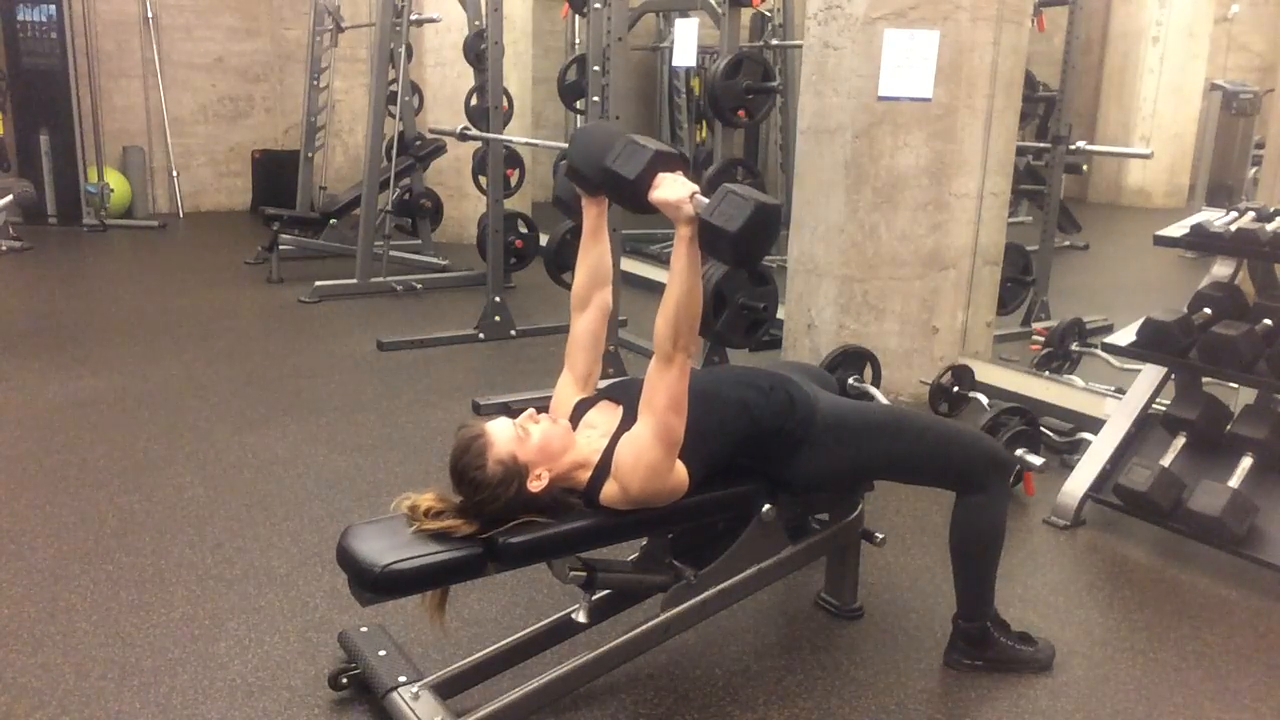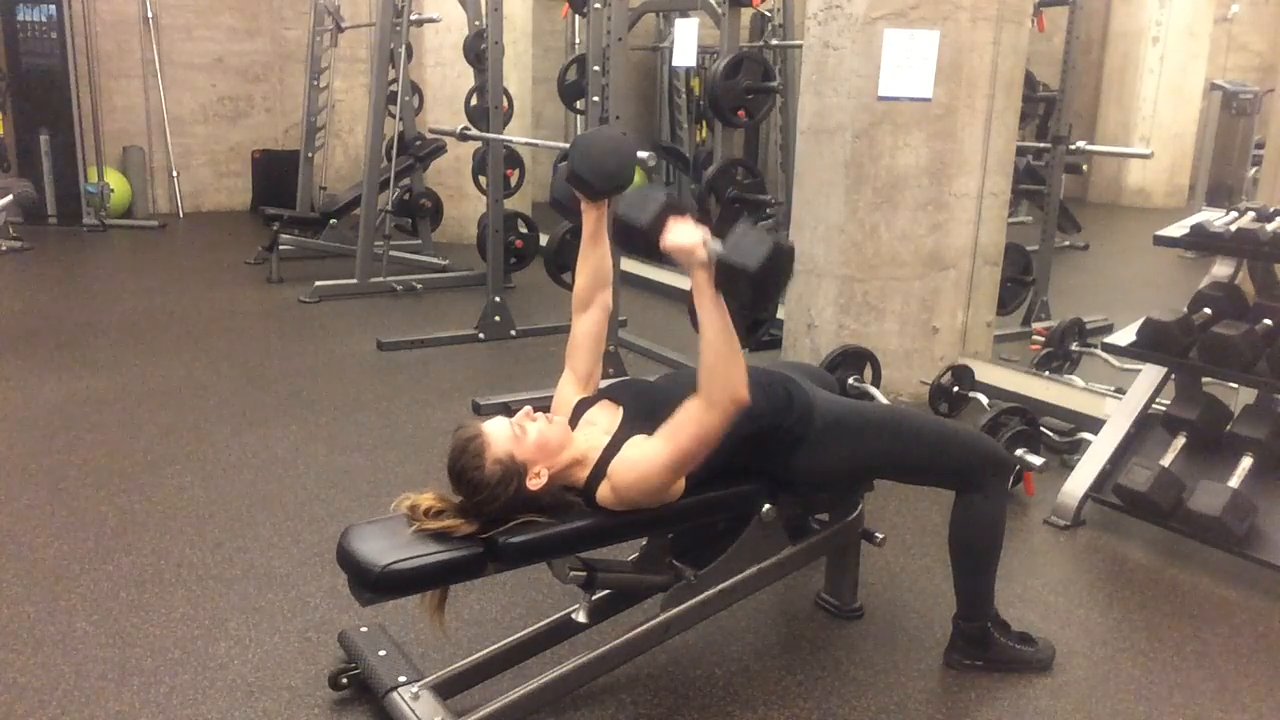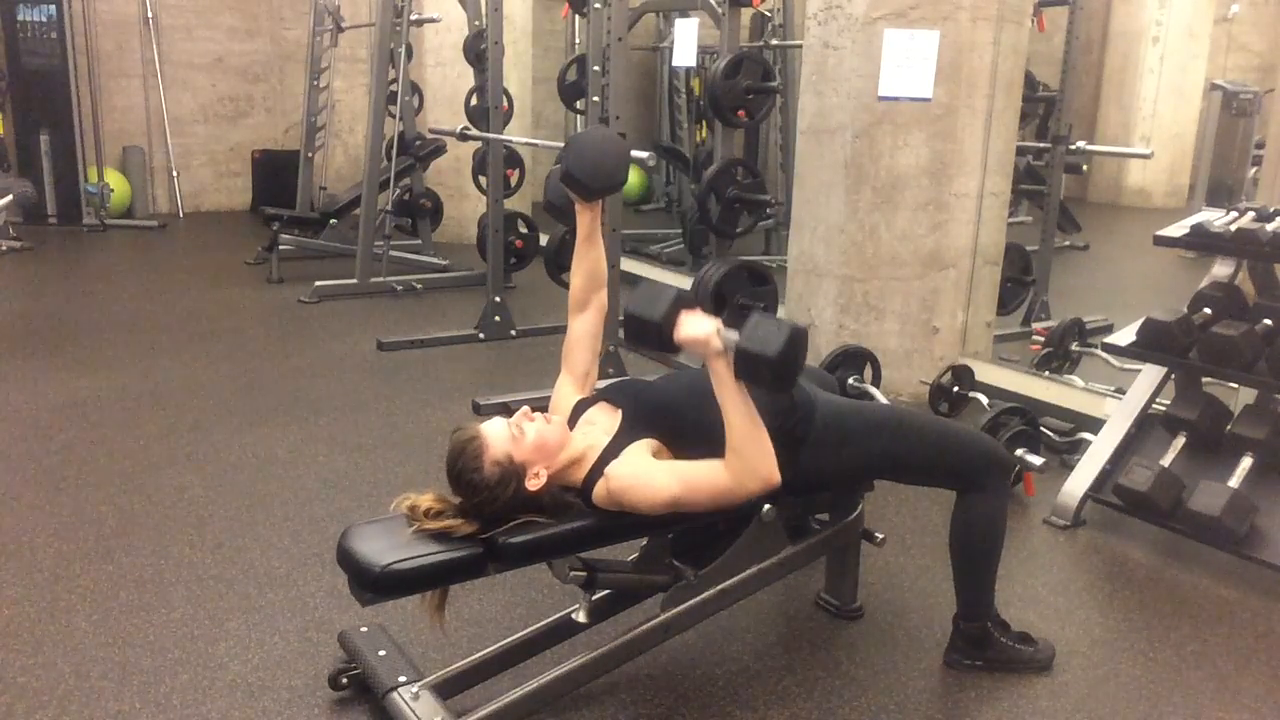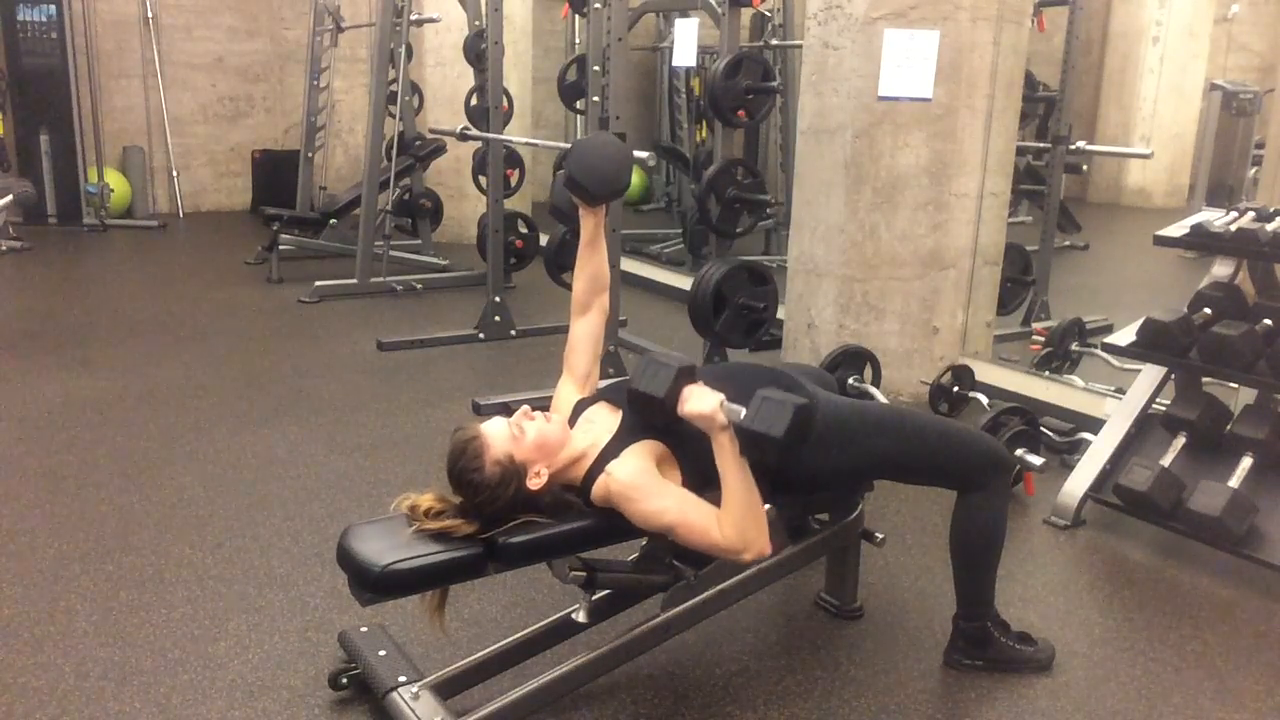
dt=0.4s
person 1, frame 1
left shoulder: (570, 414)
right shoulder: (631, 476)
left elbow: (590, 310)
right elbow: (674, 354)
left wrist: (594, 208)
right wrist: (685, 230)
right hip: (800, 436)
right knee: (990, 465)
right ankle: (976, 635)
person 1, frame 2
left shoulder: (572, 411)
right shoulder: (626, 478)
left elbow: (591, 310)
right elbow: (727, 397)
left wrist: (595, 212)
right wrist: (702, 274)
right hip: (799, 434)
right knee: (988, 464)
right ankle: (976, 635)
person 1, frame 3
left shoulder: (569, 410)
right shoulder: (621, 480)
left elbow: (587, 310)
right elbow: (761, 475)
left wrist: (586, 211)
right wrist: (719, 360)
right hip: (800, 434)
right knee: (989, 464)
right ankle: (976, 635)
person 1, frame 4
left shoulder: (571, 410)
right shoulder: (620, 482)
left elbow: (589, 312)
right elbow: (750, 545)
left wrist: (592, 216)
right wrist: (721, 430)
right hip: (801, 432)
right knee: (989, 463)
right ankle: (976, 635)
